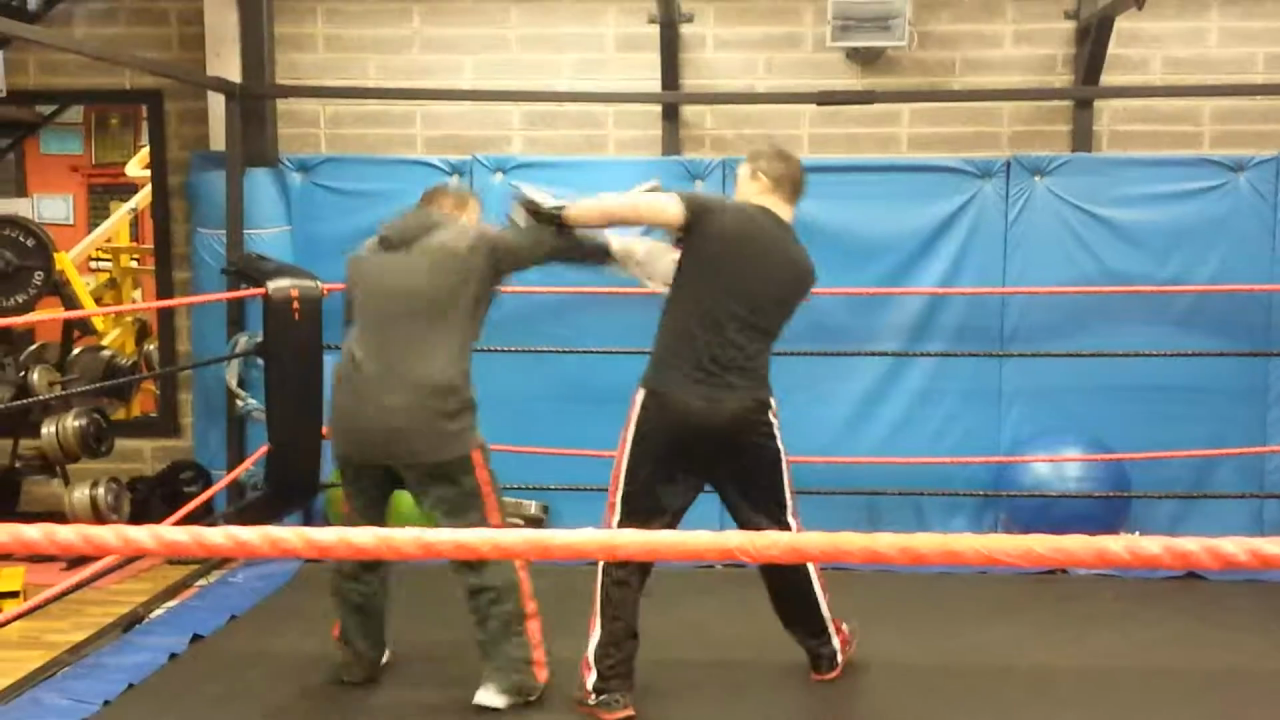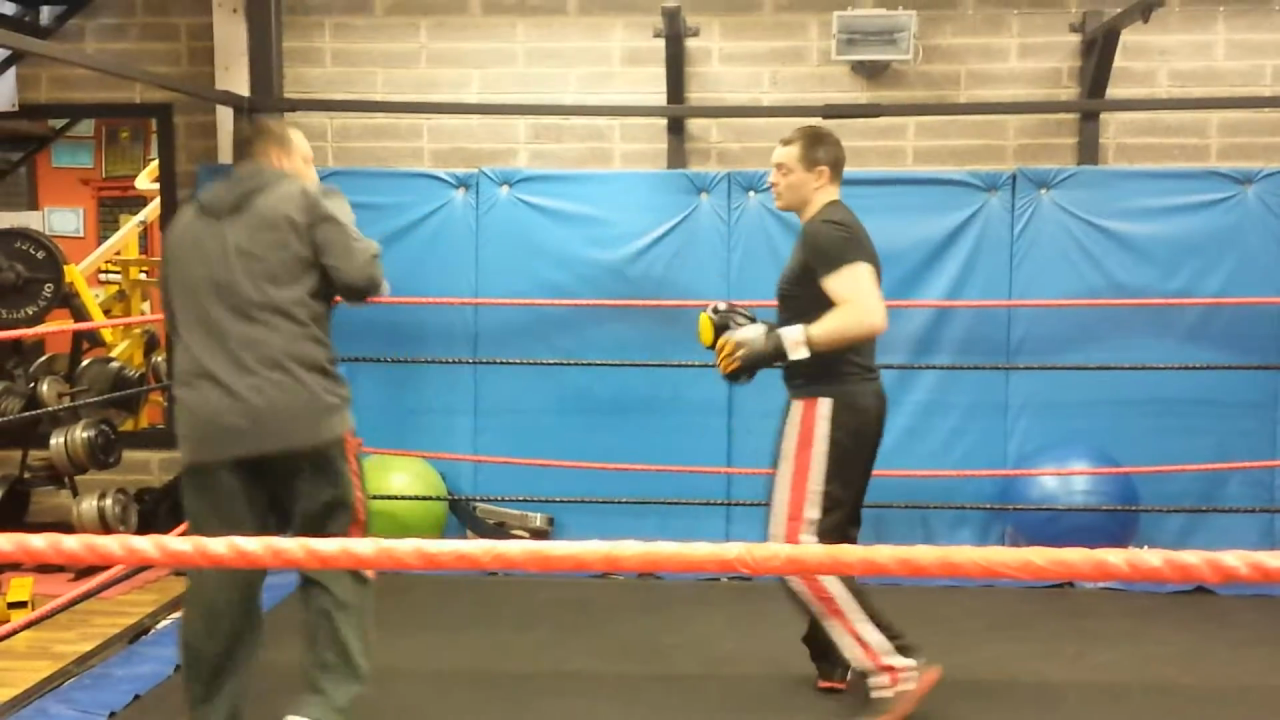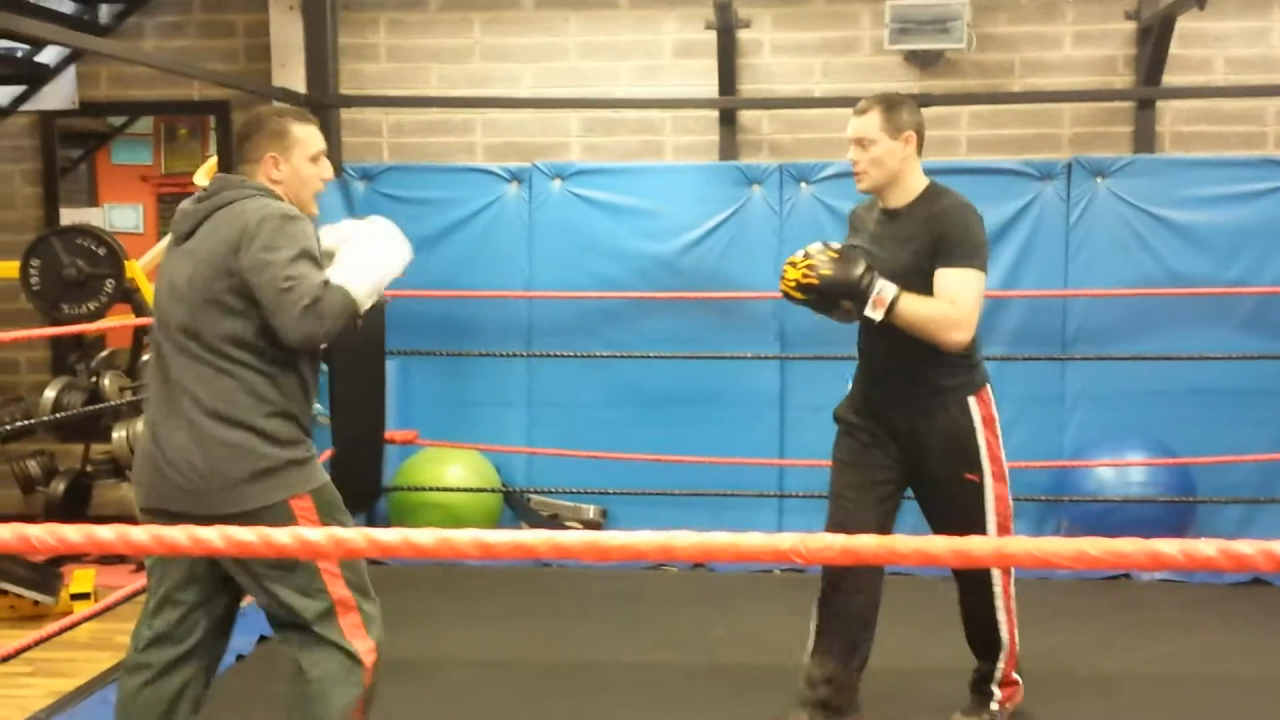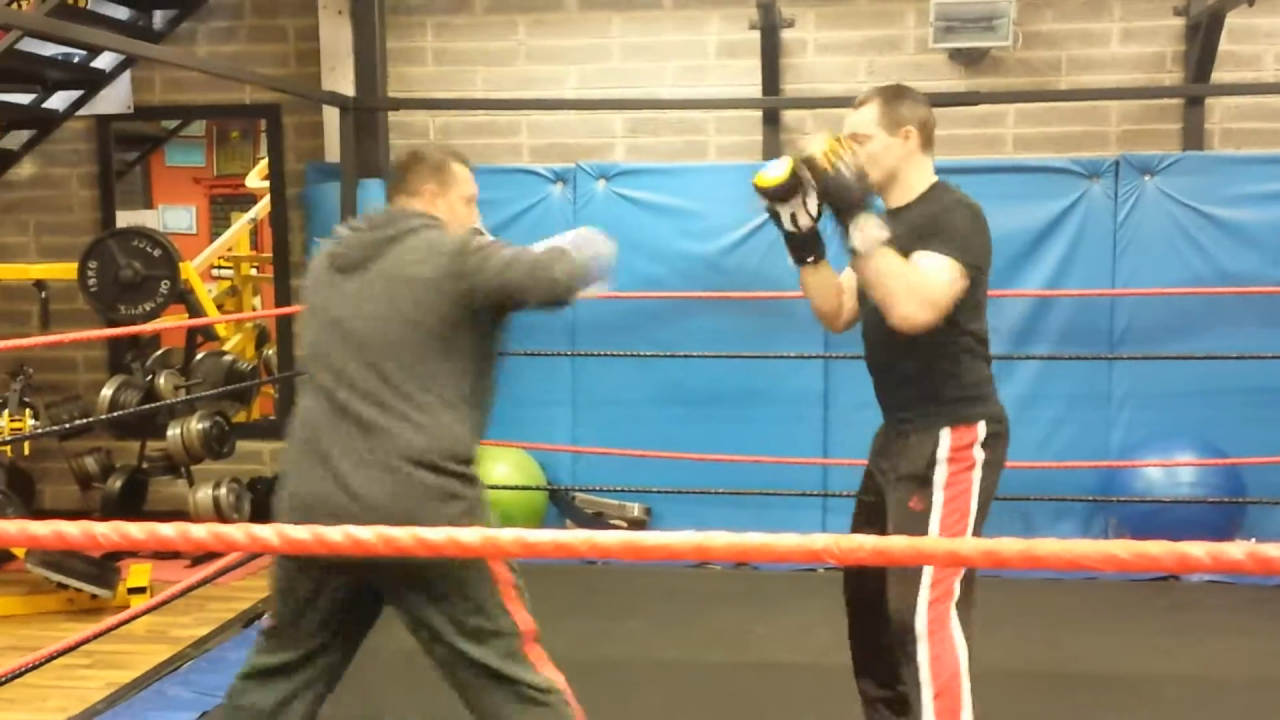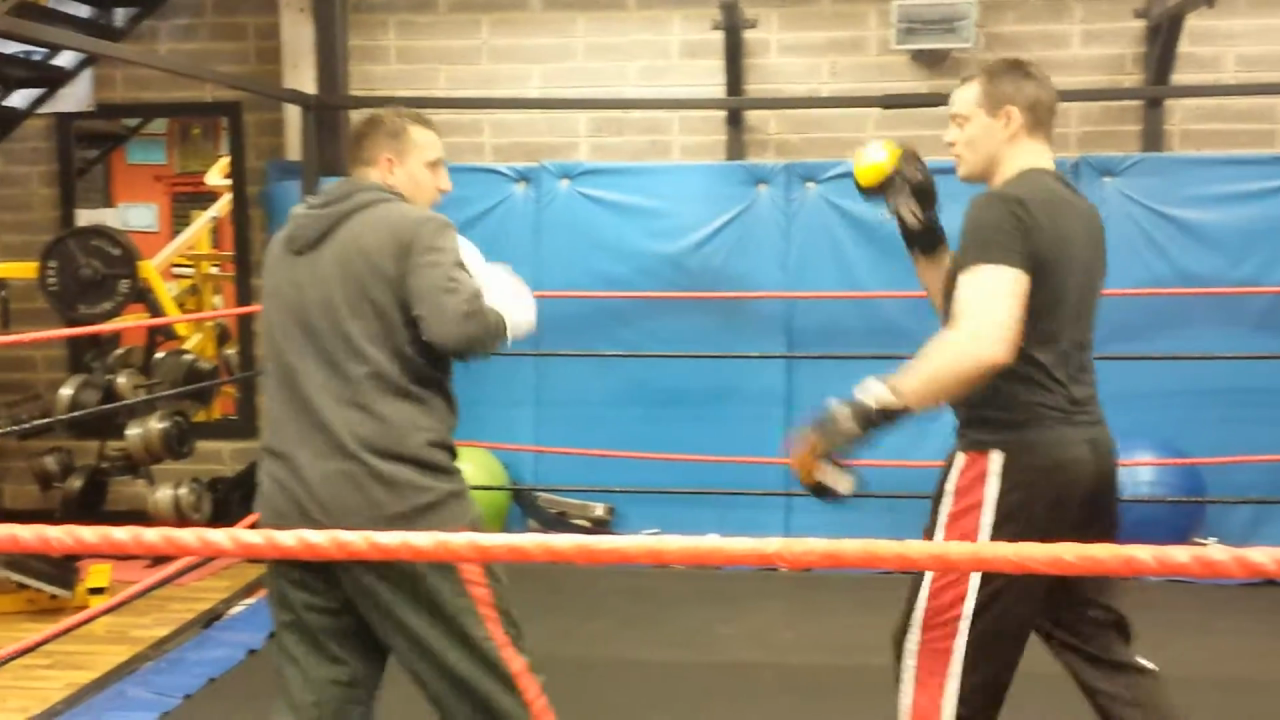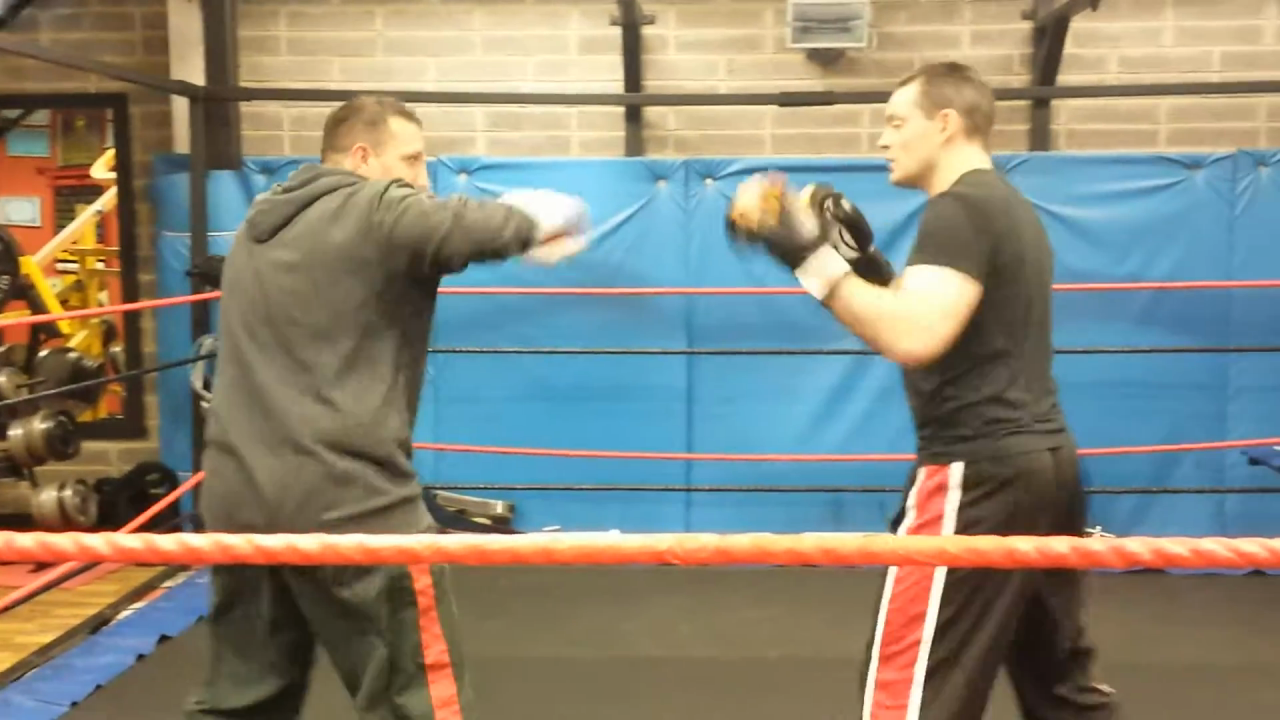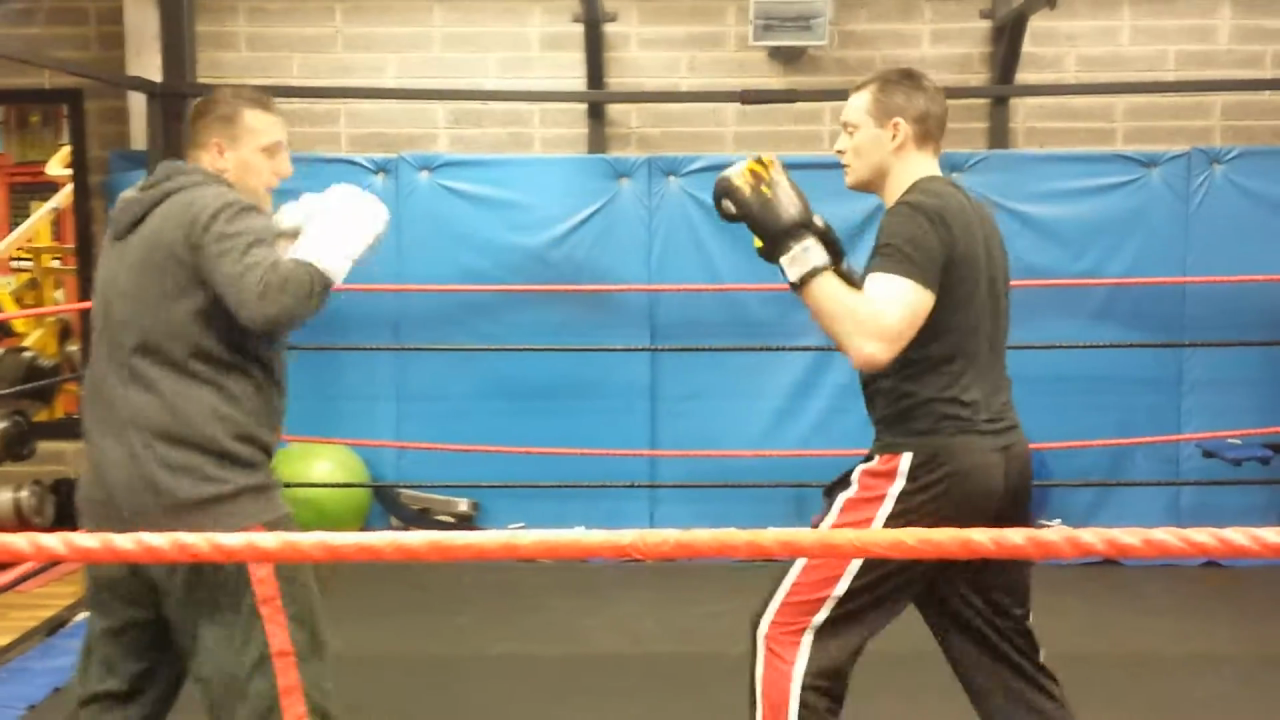
dt=0.5s
person 1, frame 1
left shoulder: (721, 215)
right shoulder: (800, 264)
left elbow: (626, 206)
left wrist: (560, 213)
left hip: (669, 401)
right hip: (745, 411)
right knee: (776, 532)
right ankle: (825, 648)
person 1, frame 2
left shoulder: (826, 232)
right shoulder: (837, 231)
left elbow: (867, 317)
left wrist: (780, 342)
right wrist: (753, 331)
left hip: (828, 404)
right hip: (857, 400)
left knee: (799, 543)
right knee: (832, 536)
left ankle: (895, 669)
right ankle: (833, 661)
person 1, frame 3
left shoulder: (954, 218)
right shoulder: (861, 218)
left elbow: (955, 327)
left wrist: (869, 288)
right wrist: (823, 292)
left hip: (947, 411)
right hip: (870, 411)
left knee: (977, 557)
right knee: (846, 557)
person 1, frame 4
left shoulder: (953, 216)
right shoulder: (887, 219)
left elbow: (910, 309)
right elbow: (838, 313)
left wrist: (860, 222)
right wrist: (804, 240)
left hip: (952, 437)
right hip: (899, 435)
left knee: (923, 605)
right knee: (868, 591)
person 1, frame 5
left shoulder: (1006, 207)
right shoulder: (1074, 210)
left elbow: (982, 344)
left wrist: (865, 408)
right wrist: (922, 226)
left hip: (1017, 460)
right hip: (1080, 452)
left knee: (947, 662)
right knee: (1105, 654)
person 1, frame 6
left shoulder: (962, 209)
right shoulder: (1004, 206)
left elbow: (915, 338)
left wrist: (815, 259)
right wrist: (863, 262)
left hip: (981, 472)
right hip: (1042, 461)
person 1, frame 7
left shoulder: (915, 217)
right shoulder: (965, 212)
left elbow: (872, 345)
left wrist: (794, 250)
right wrist: (831, 266)
left hip: (928, 466)
right hip: (995, 460)
left knee: (793, 633)
right knee: (1005, 657)
person 2, frame 1
left shoulder: (366, 256)
right shoulder: (474, 247)
right elbow: (553, 240)
left hip: (356, 422)
right hip: (432, 427)
left ankle: (359, 656)
right ankle: (513, 675)
person 2, frame 2
left shoulder: (184, 227)
right shoulder: (306, 203)
right elbow: (363, 276)
right wrist: (321, 285)
left hip: (211, 426)
right hip: (301, 417)
left knee: (221, 584)
right knee: (337, 563)
person 2, frame 3
left shoulder: (200, 227)
right shoulder: (270, 222)
right elbow: (309, 317)
left wrist: (324, 257)
right wrist: (367, 266)
left hip: (174, 471)
right hip: (256, 471)
left knee: (168, 644)
right knee: (341, 628)
person 2, frame 4
left shoulder: (328, 264)
right shoulder: (456, 258)
right elbow: (557, 275)
right wrist: (583, 249)
left hip: (316, 506)
right hip: (422, 510)
left knee: (281, 673)
person 2, frame 5
left shoulder: (288, 242)
right shoulder: (414, 231)
right elbow: (461, 328)
right wrist: (507, 306)
left hip: (296, 504)
right hip: (400, 503)
person 2, frame 6
left shoulder: (257, 228)
right shoulder: (382, 212)
right elbow: (489, 228)
right wrist: (547, 215)
left hip: (240, 498)
right hip: (348, 502)
person 2, frame 7
left shoulder: (142, 217)
right shoulder: (218, 214)
right elbow: (270, 304)
left wrist: (290, 244)
right wrist: (334, 239)
left hip: (119, 496)
right hip: (209, 499)
